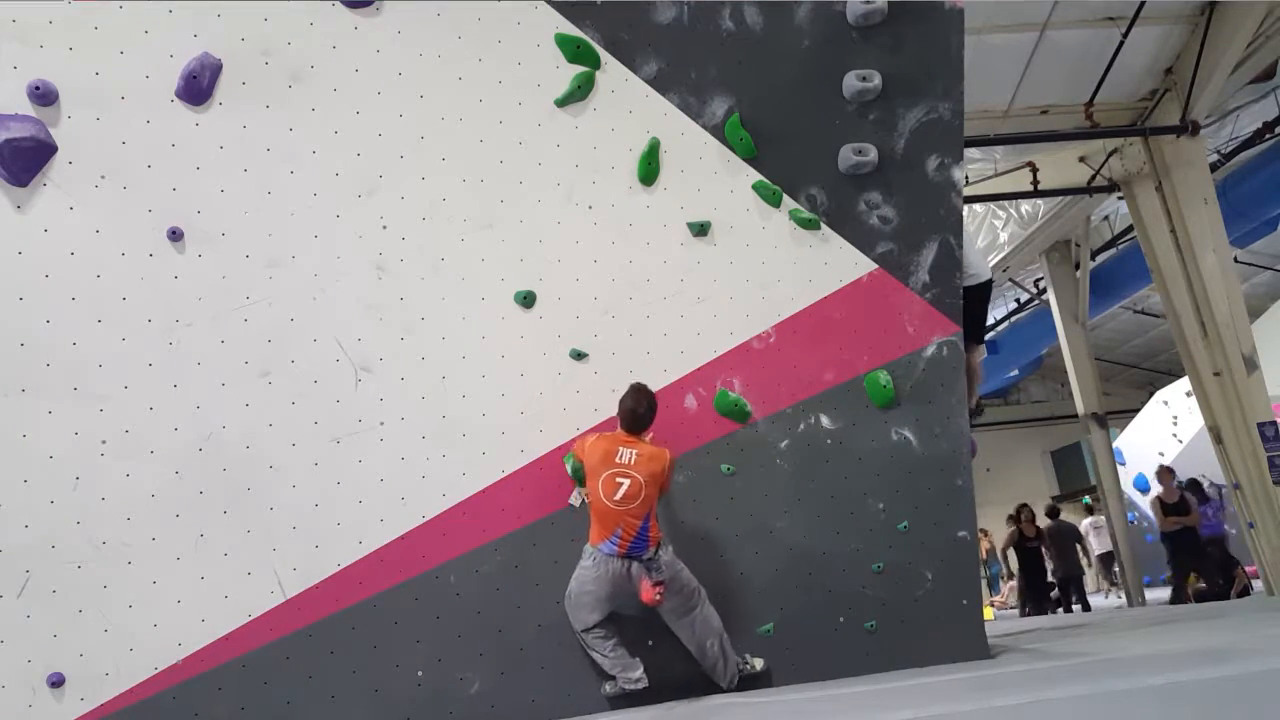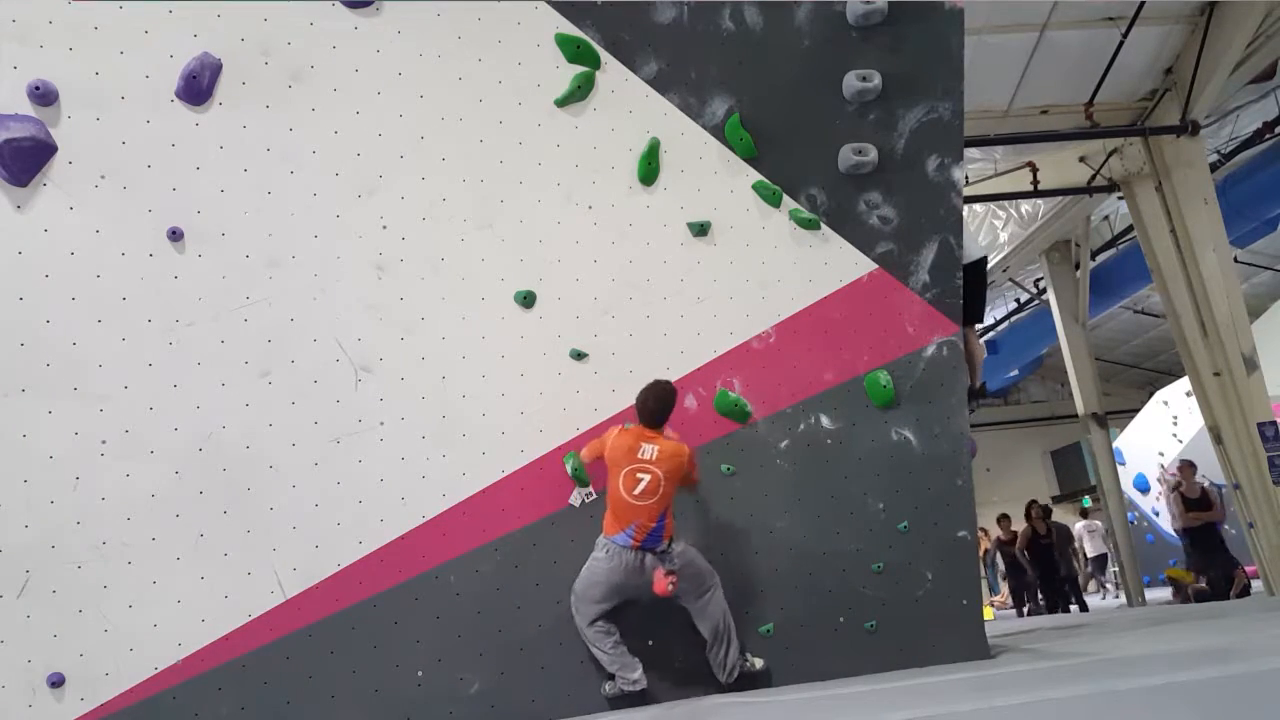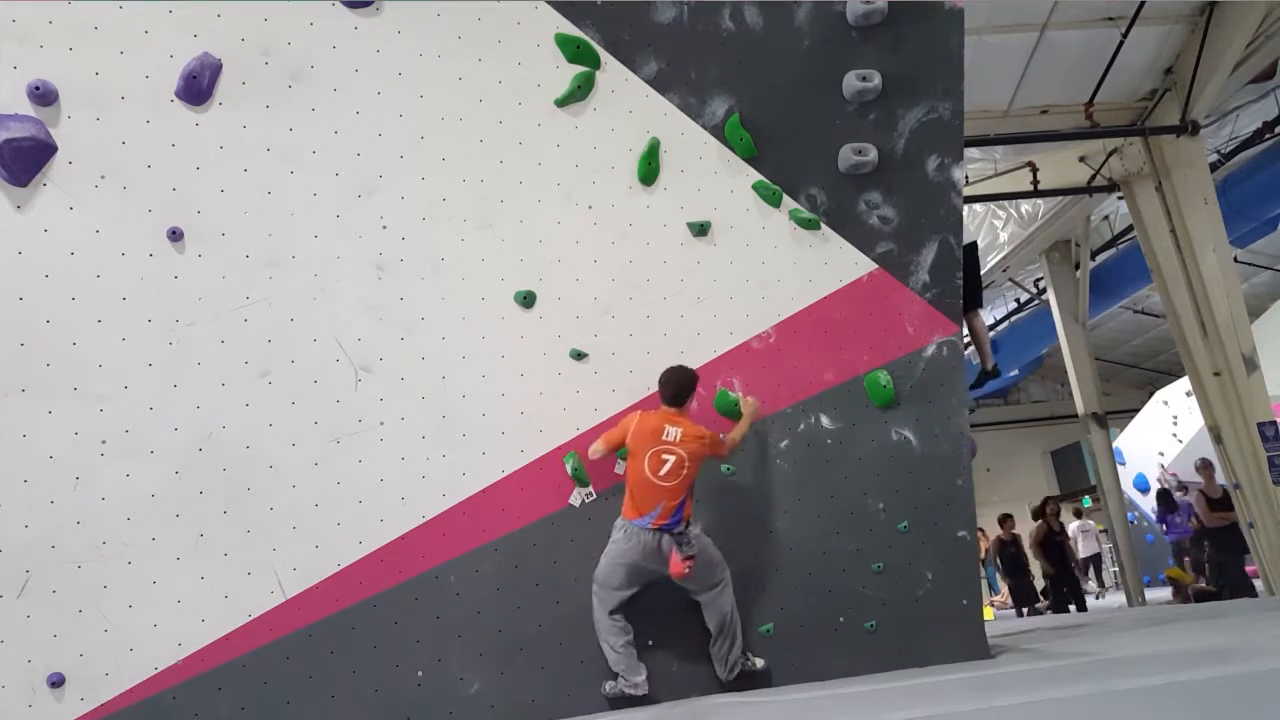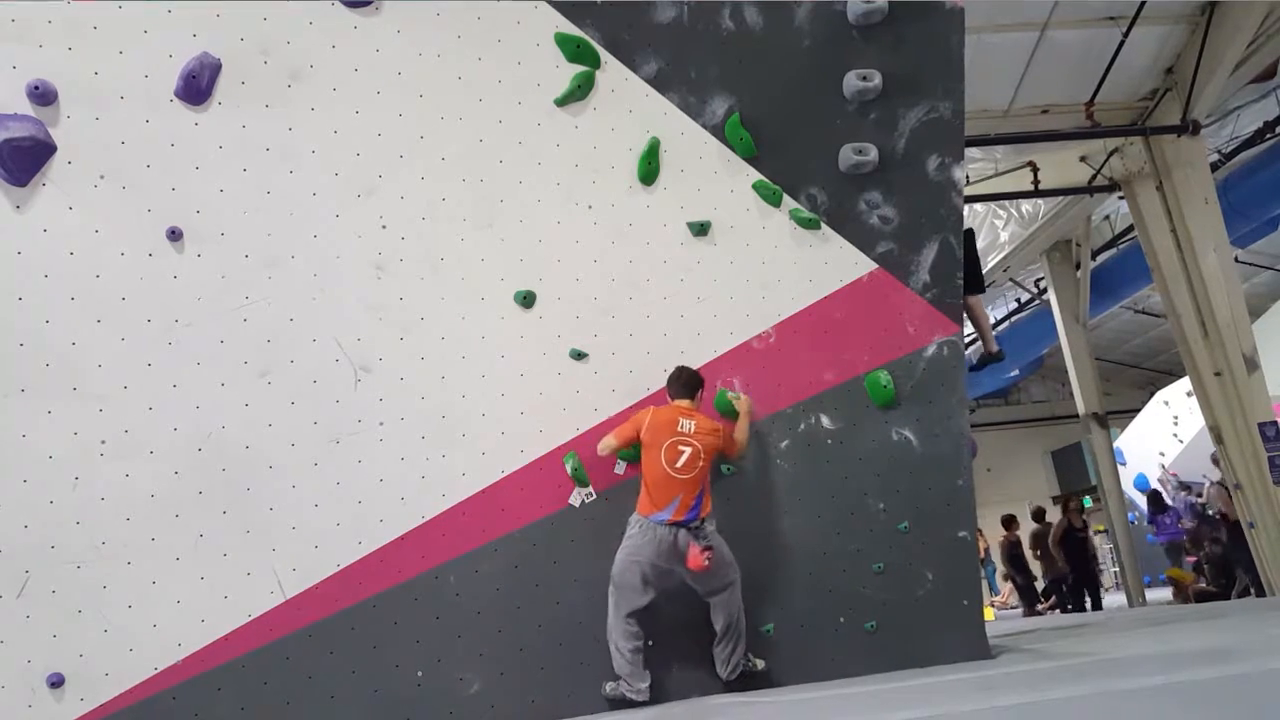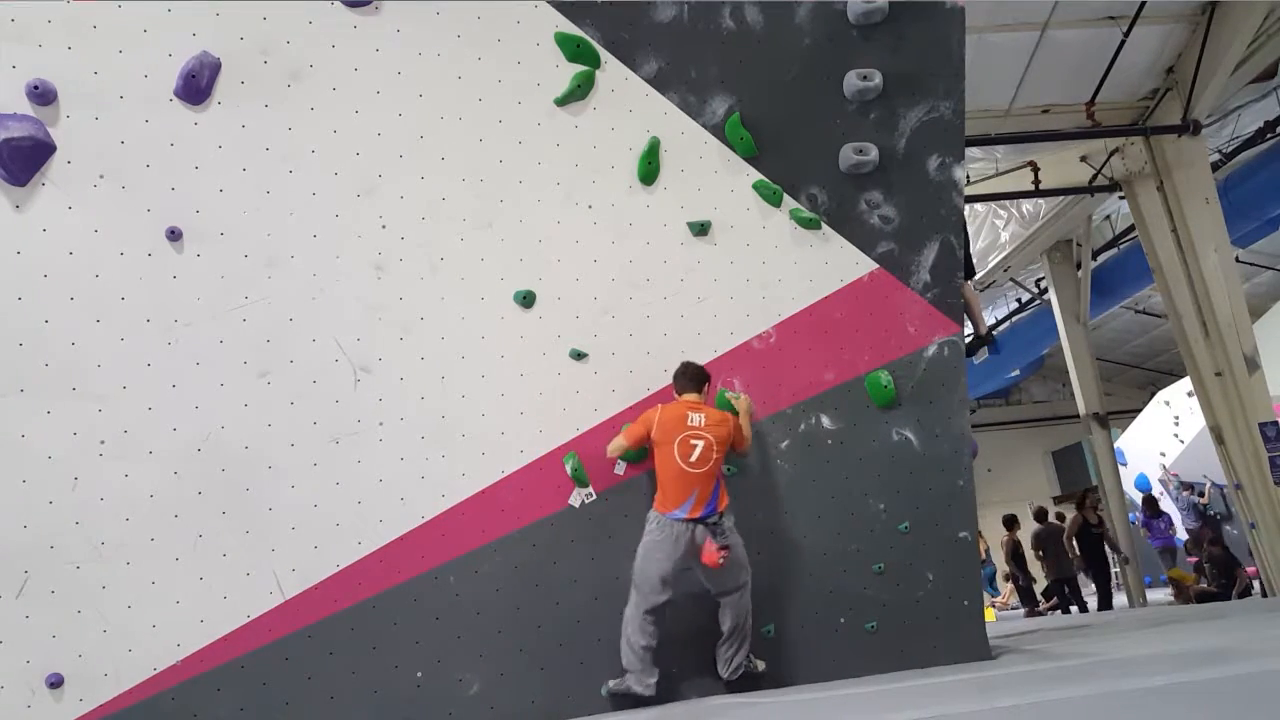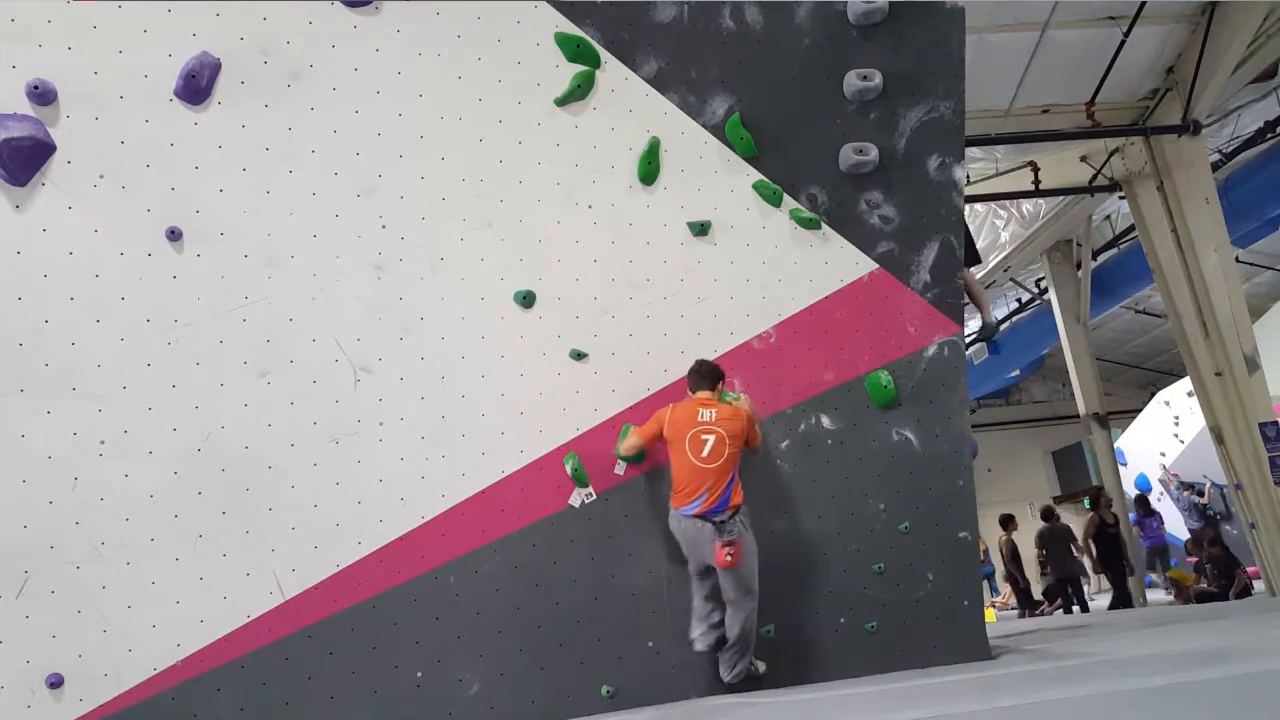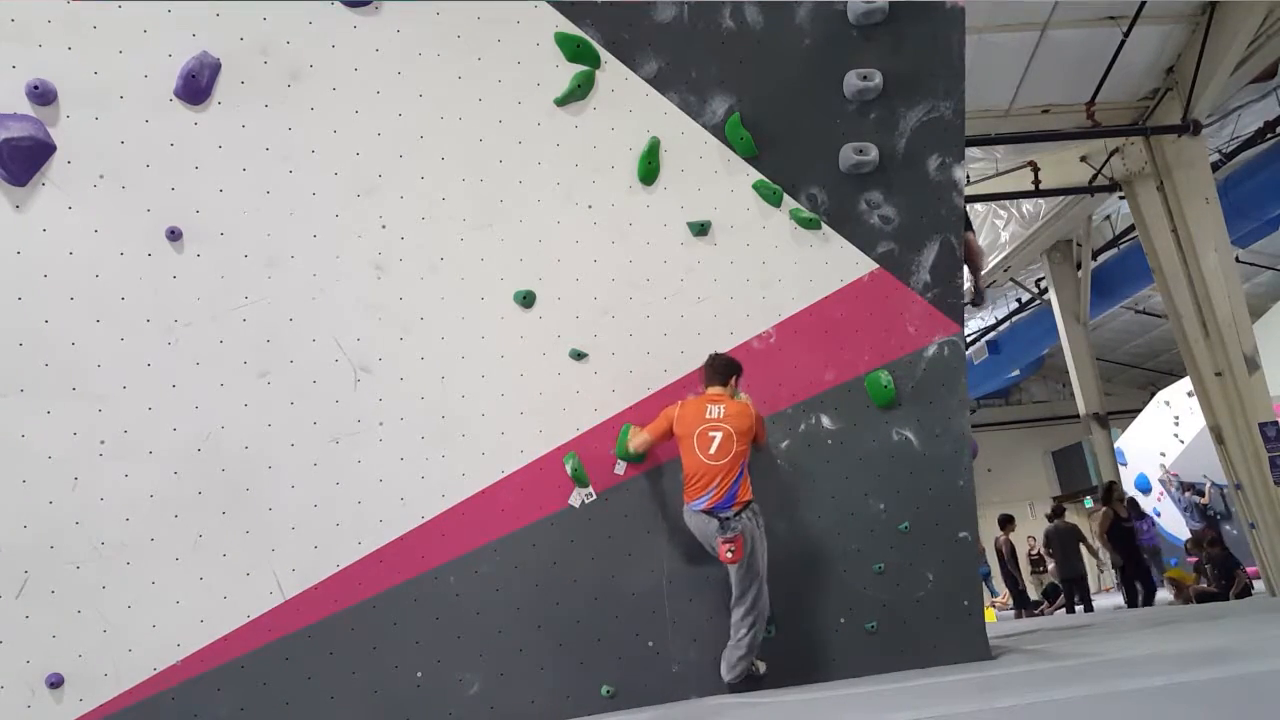
dt=0.3s
person 1, frame 1
left shoulder: (593, 445)
right shoulder: (660, 457)
left elbow: (577, 449)
left hip: (602, 560)
right hip: (650, 559)
left knee: (582, 616)
right knee: (692, 609)
left ankle: (628, 676)
right ankle: (730, 671)
person 1, frame 2
left shoulder: (615, 438)
right shoulder: (680, 453)
left elbow: (585, 457)
right elbow: (691, 484)
left hip: (615, 552)
right hip: (661, 552)
left knee: (583, 607)
right knee: (707, 591)
left ankle: (627, 677)
right ankle: (730, 667)
person 1, frame 3
left shoulder: (637, 422)
right shoulder: (700, 436)
left elbow: (594, 453)
right elbow: (729, 444)
right wrist: (748, 415)
left hip: (633, 534)
right hip: (677, 536)
left knee: (605, 600)
right knee: (717, 586)
left ankle: (630, 679)
right ankle: (732, 664)
person 1, frame 4
left shoulder: (649, 418)
right shoulder: (714, 429)
left elbow: (603, 449)
right elbow: (737, 448)
left wrist: (630, 437)
right wrist: (744, 413)
left hip: (649, 530)
right hip: (695, 532)
left knee: (623, 606)
right knee: (726, 590)
left ankle: (632, 685)
right ankle: (732, 666)
person 1, frame 5
left shoulder: (658, 415)
right shoulder: (725, 421)
left elbow: (612, 450)
right elbow: (744, 445)
left wrist: (632, 434)
right wrist: (745, 412)
left hip: (667, 525)
right hip: (713, 527)
left knee: (644, 600)
right knee: (736, 592)
left ankle: (639, 679)
right ankle: (734, 667)
person 1, frame 6
left shoulder: (669, 414)
right shoulder: (739, 416)
left elbow: (625, 450)
right elbow: (754, 443)
left wrist: (633, 433)
left hip: (684, 519)
right hip: (727, 522)
left knee: (702, 572)
right knee: (742, 596)
left ankle: (705, 635)
right ankle: (736, 670)
person 1, frame 7
left shoulder: (680, 411)
right shoulder: (747, 412)
left elbow: (635, 447)
left wrist: (635, 432)
left hip: (696, 514)
right hip: (737, 516)
left knee: (741, 571)
right knee: (750, 594)
right ankle: (737, 669)
